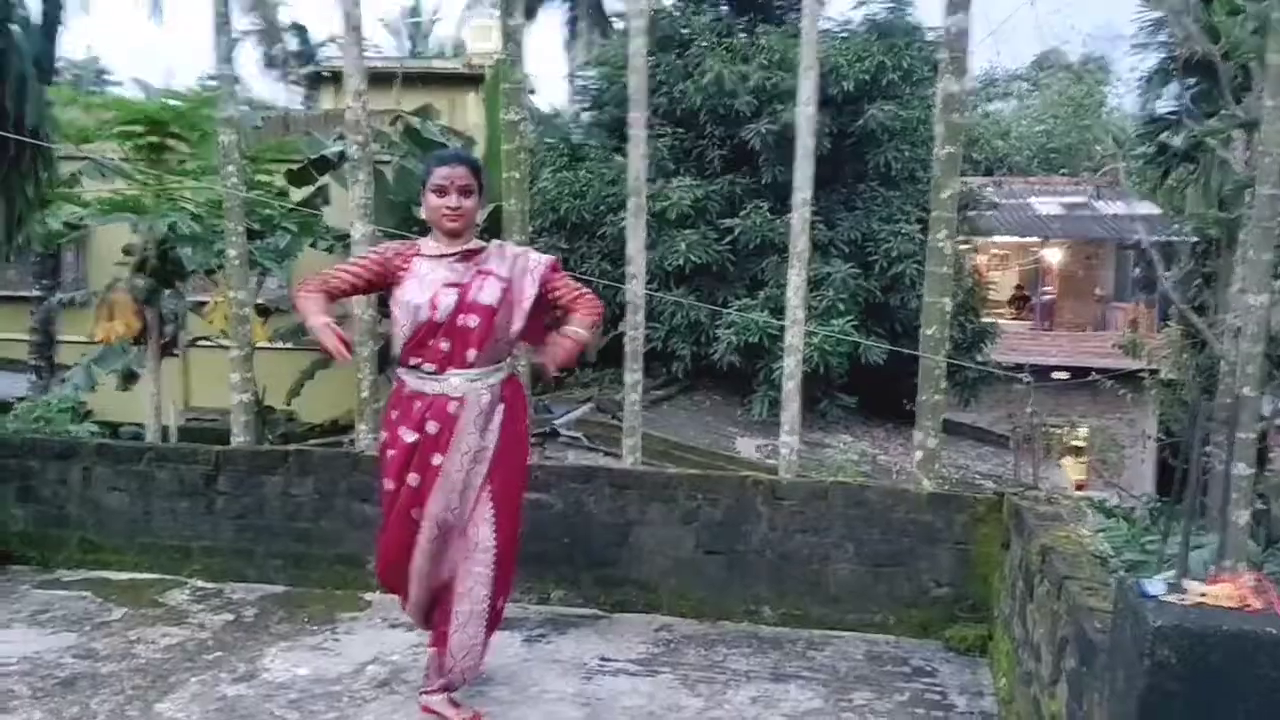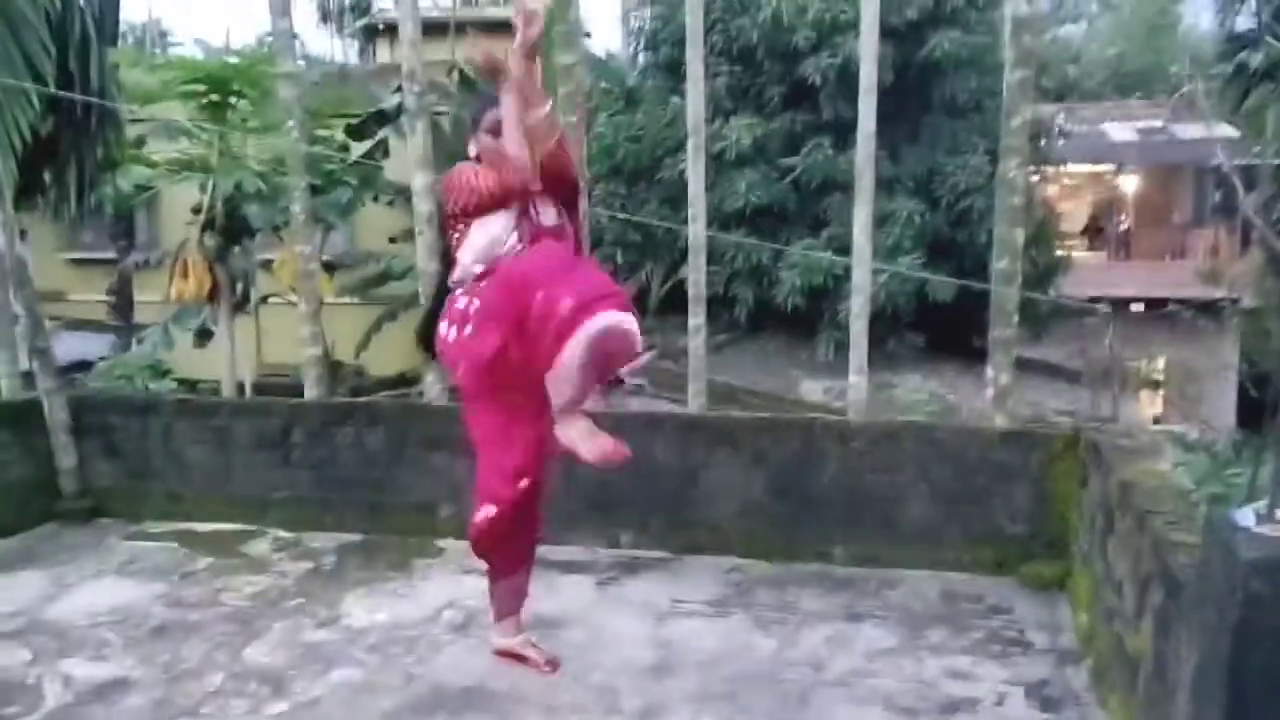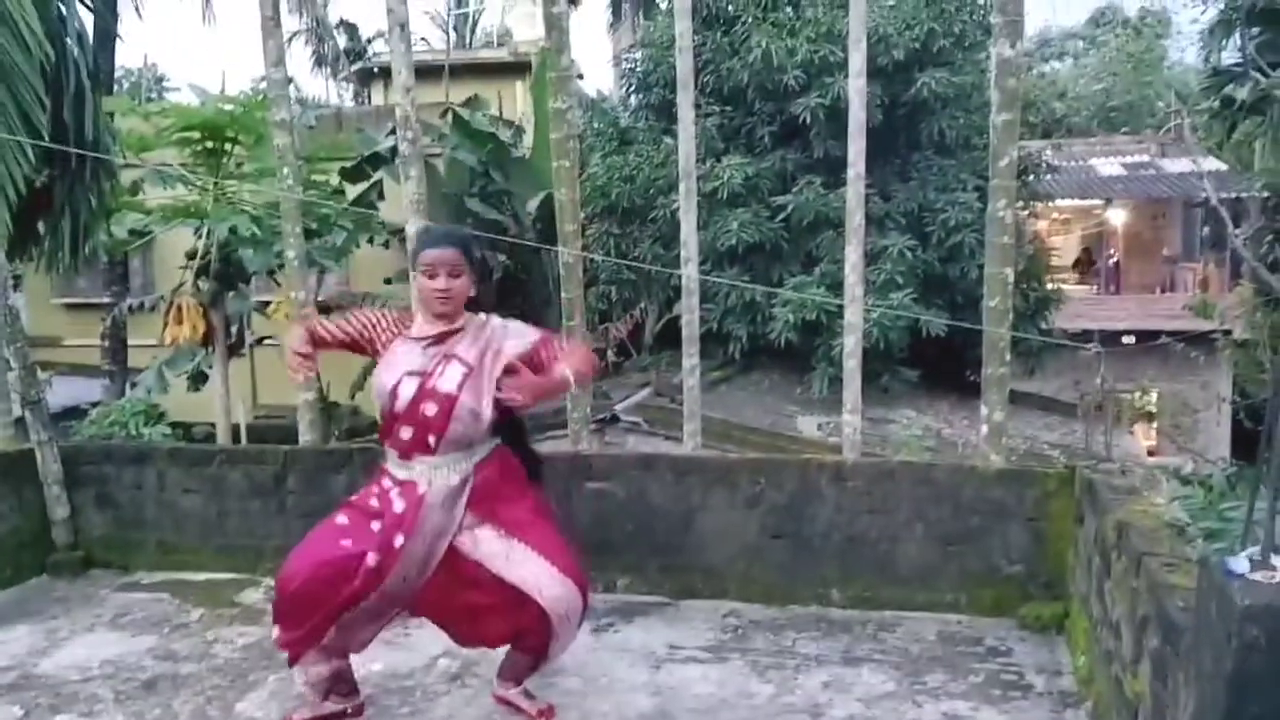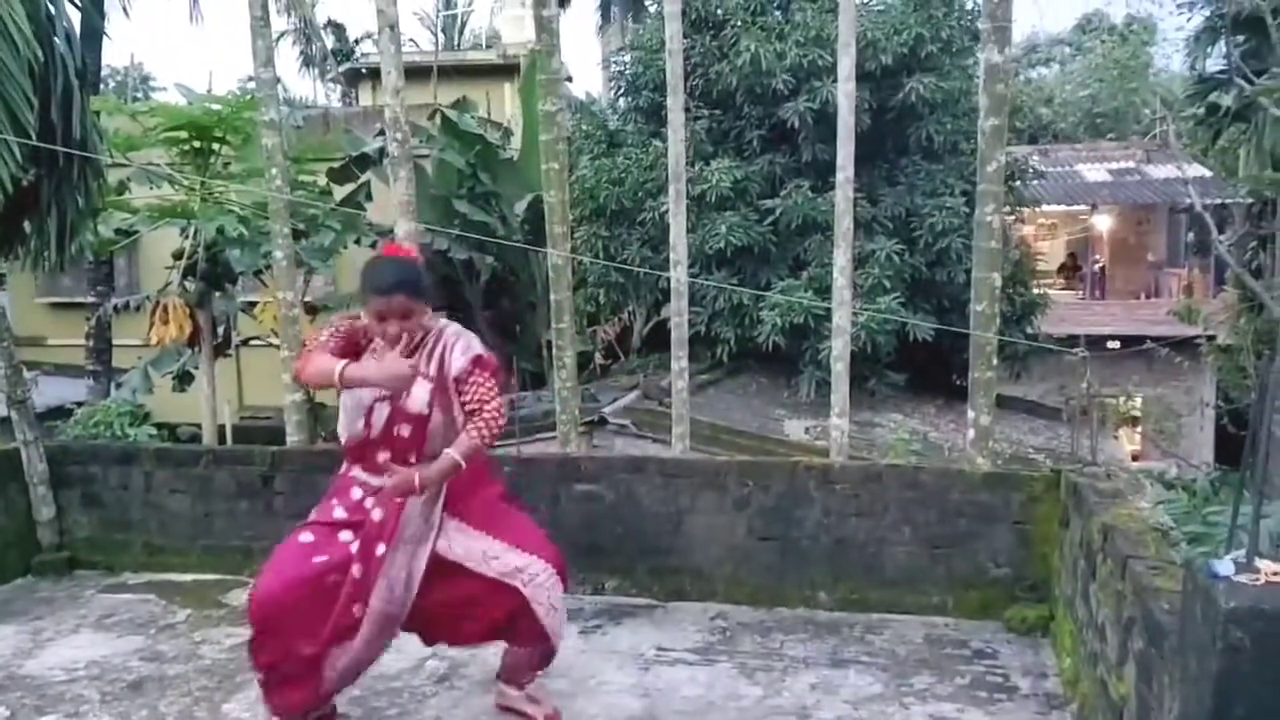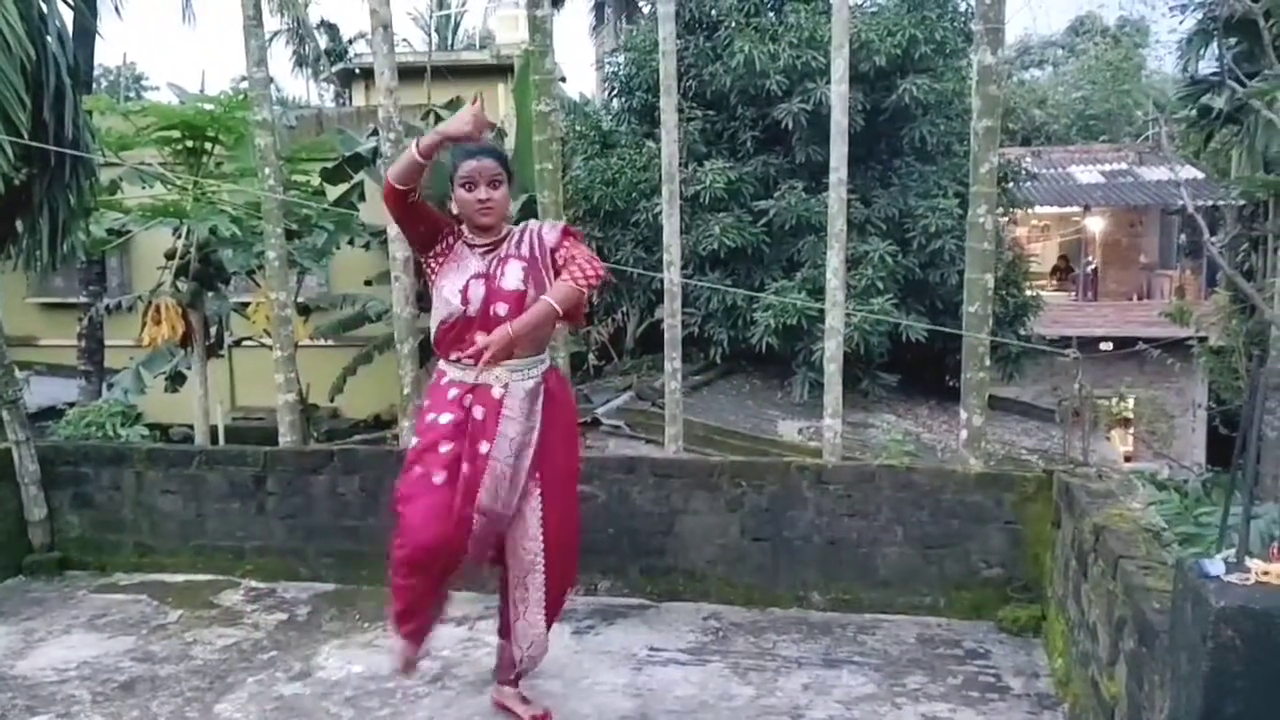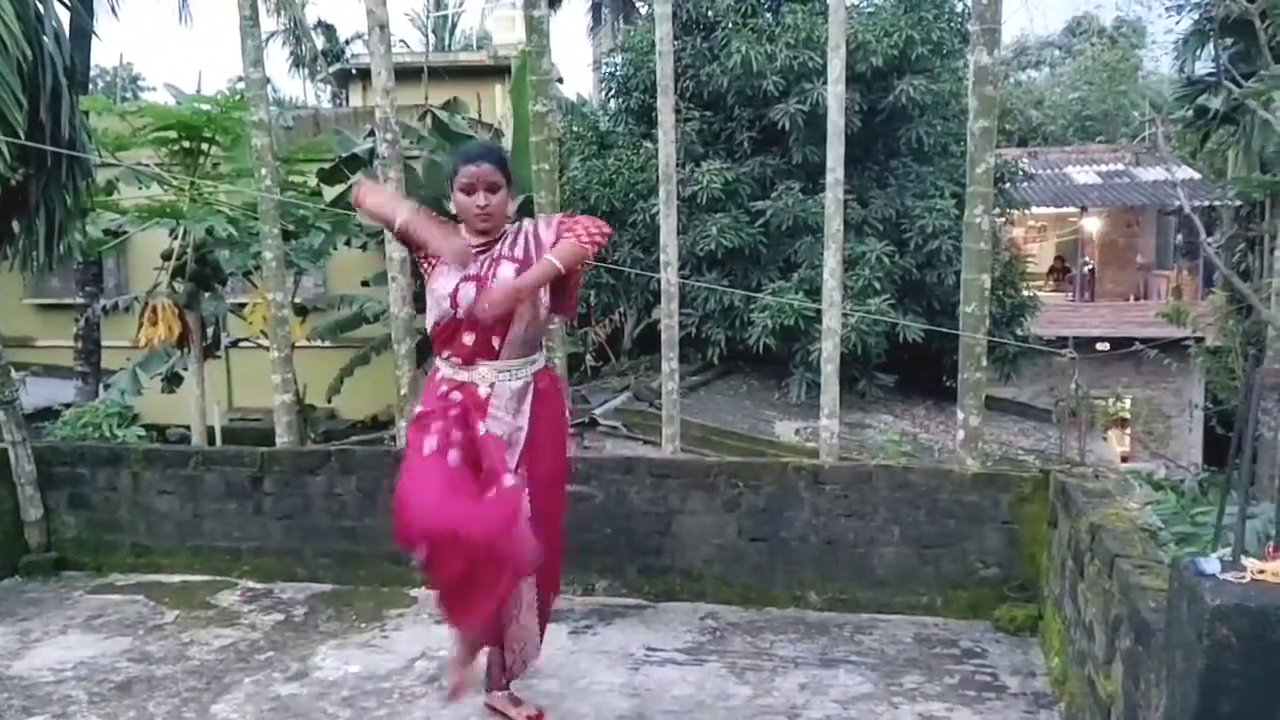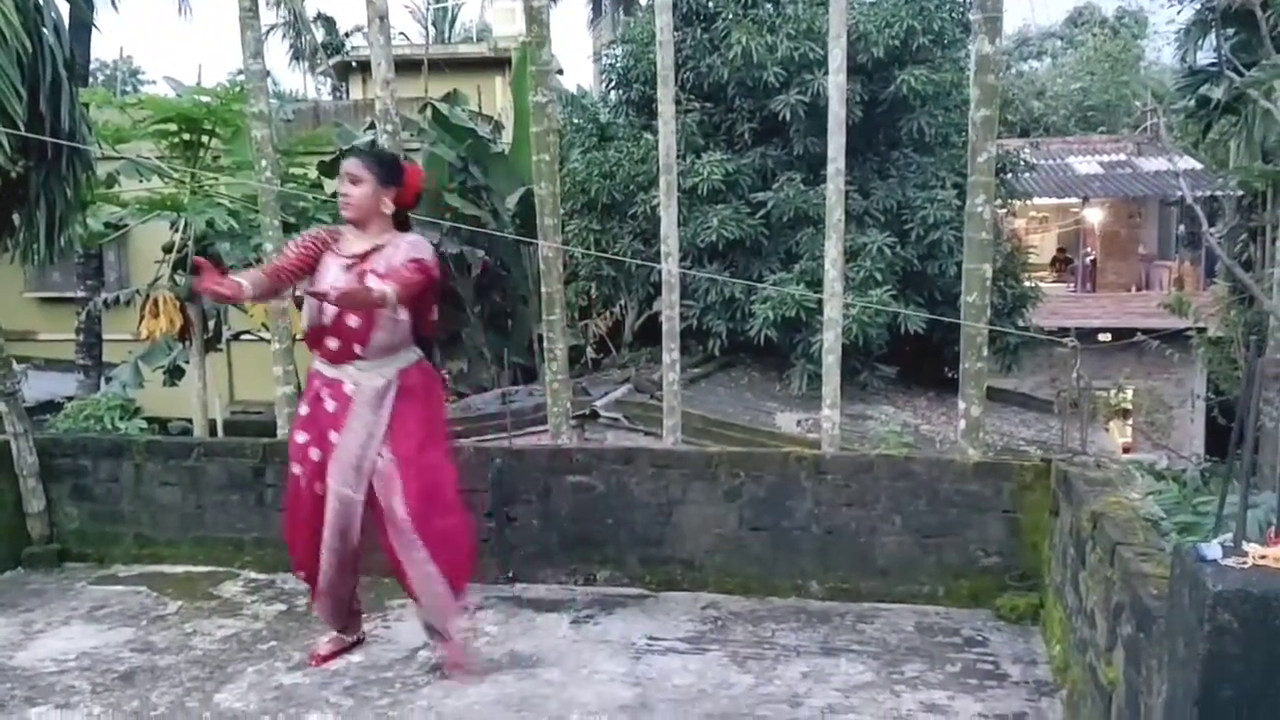
dt=0.7s
person 1, frame 1
left shoulder: (515, 263)
right shoulder: (399, 259)
left elbow: (585, 303)
right elbow: (315, 287)
left wrist: (570, 341)
right wrist: (322, 325)
left hip: (488, 419)
right hip: (419, 417)
left knee: (479, 545)
right knee: (417, 535)
person 1, frame 2
left shoulder: (555, 184)
right shoulder: (464, 184)
left elbow: (557, 161)
right elbow: (513, 176)
left wrist: (530, 80)
right wrist: (512, 78)
left hip: (534, 338)
right hip: (482, 327)
left knee: (517, 481)
left ankle: (507, 630)
right ankle: (568, 415)
person 1, frame 3
left shoulder: (496, 338)
right shoulder: (387, 332)
left elbow: (582, 359)
right elbow: (317, 329)
left wrist: (545, 384)
right wrist: (301, 344)
left hip: (479, 493)
right hip: (400, 494)
left knee: (560, 595)
right knee: (303, 581)
person 1, frame 4
left shoulder: (456, 345)
right shoulder: (351, 338)
left elbow: (490, 416)
right elbow: (307, 366)
left wrist: (431, 474)
right wrist: (366, 373)
left hip: (448, 492)
right hip: (365, 499)
left knee: (539, 572)
right knee: (277, 598)
person 1, frame 5
left shoulder: (542, 240)
right shoulder: (440, 244)
left elbow: (588, 272)
right elbow: (396, 191)
left wrist: (519, 327)
right wrist: (444, 136)
left hip: (532, 403)
right hip: (457, 400)
left knee: (534, 540)
right knee: (430, 528)
right ankle: (413, 626)
person 1, frame 6
left shoulder: (536, 235)
right shoulder: (437, 242)
left elbow: (593, 232)
right elbow: (369, 195)
left wrist: (523, 285)
right wrist: (426, 229)
left hip: (523, 405)
right hip: (452, 401)
left knee: (519, 537)
right knee: (436, 514)
right ankle: (468, 638)
person 1, frame 7
left shoulder: (412, 250)
right shoulder: (324, 243)
left elbow: (400, 288)
right elbow: (275, 275)
left wrist: (362, 297)
right wrist: (232, 287)
left hip: (395, 397)
right hip: (327, 395)
left knee: (413, 511)
right knee: (319, 514)
left ankle: (444, 625)
right ankle: (341, 625)
